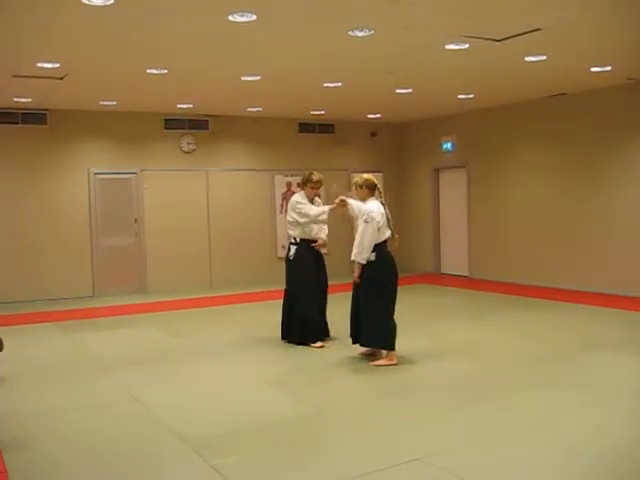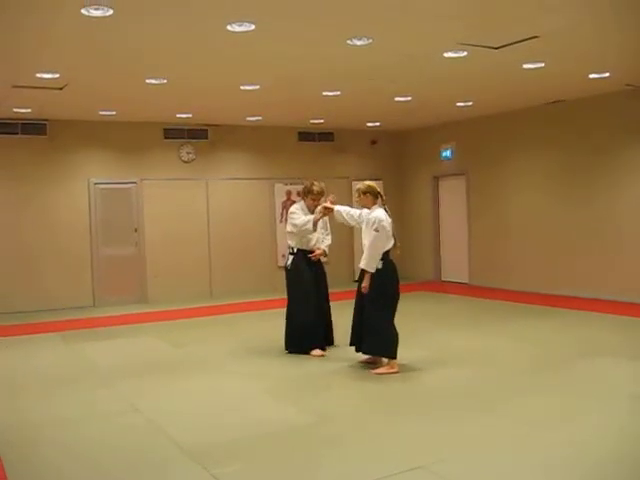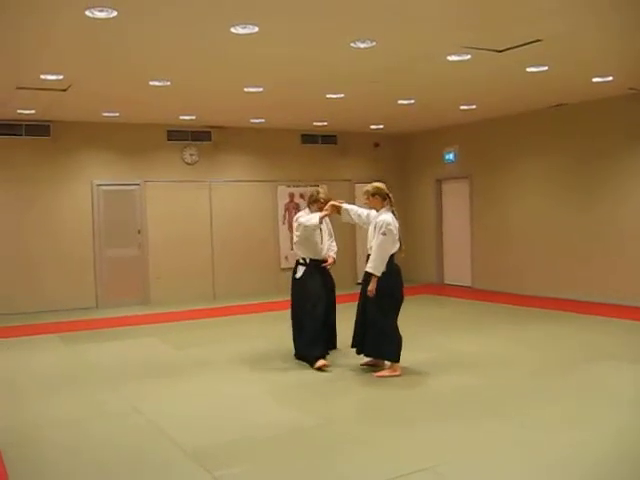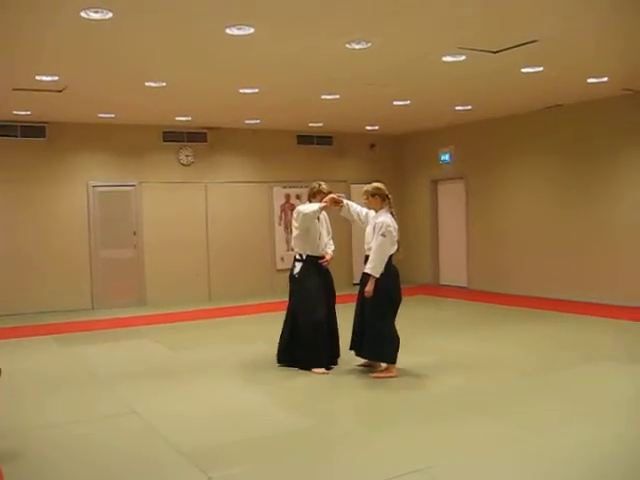
dt=0.4s
person 1, frame 1
left shoulder: (370, 209)
right shoulder: (375, 205)
left elbow: (363, 240)
left wrist: (357, 267)
right wrist: (348, 202)
left hip: (377, 263)
right hip: (379, 261)
left knee: (380, 307)
right knee: (368, 304)
left ankle: (390, 355)
right ankle: (376, 347)
person 1, frame 2
left shoulder: (378, 217)
right shoulder: (369, 214)
left elbow: (373, 250)
right elbow: (352, 215)
left wrist: (367, 277)
right wrist: (333, 208)
left hip: (380, 271)
right hip: (376, 270)
left knee: (381, 316)
right knee: (369, 313)
left ankle: (391, 363)
right ankle: (377, 355)
person 1, frame 3
left shoulder: (385, 221)
right shoulder: (377, 216)
left elbow: (380, 253)
right elbow: (358, 214)
left wrist: (373, 280)
right wrist: (340, 207)
left hip: (385, 275)
right hip: (379, 272)
left knee: (385, 319)
right knee: (371, 316)
left ankle: (394, 366)
right ankle: (379, 358)
person 1, frame 4
left shoulder: (384, 222)
right shoulder: (374, 216)
left elbow: (379, 254)
right elbow: (356, 212)
left wrist: (371, 281)
right wrist: (340, 202)
left hip: (383, 276)
right hip: (376, 272)
left knee: (383, 320)
right knee: (369, 317)
left ankle: (390, 367)
right ankle: (375, 360)
person 2, frame 1
left shoulder: (316, 201)
right shoulder: (297, 201)
left elbow: (322, 223)
right elbow: (312, 215)
left wrist: (322, 239)
right wrist: (333, 207)
left hip: (313, 249)
right hip: (299, 251)
left knee: (318, 291)
right knee: (304, 293)
left ankle: (316, 332)
right ankle: (308, 336)
person 2, frame 2
left shoulder: (320, 213)
right shoulder: (295, 211)
left elbow: (326, 234)
right elbow: (301, 226)
left wrist: (322, 249)
right wrist: (318, 217)
left hip: (315, 260)
right hip: (298, 260)
left knee: (320, 301)
right knee: (304, 303)
left ankle: (319, 340)
right ankle: (308, 344)
person 2, frame 3
left shoulder: (324, 219)
right shoulder: (301, 218)
left elbow: (331, 240)
right elbow: (307, 225)
left wrist: (332, 256)
right wrist: (323, 214)
left hip: (322, 268)
right hip: (306, 270)
left knee: (327, 308)
right knee: (313, 310)
left ankle: (323, 345)
right ankle: (315, 356)
person 2, frame 4
left shoulder: (323, 215)
right shoulder: (302, 212)
left elbow: (328, 239)
right elbow: (306, 213)
left wrist: (330, 253)
right wrist: (323, 205)
left hip: (320, 266)
right hip: (304, 267)
left knee: (326, 312)
right knee: (311, 313)
left ankle: (324, 355)
right ankle: (313, 360)
